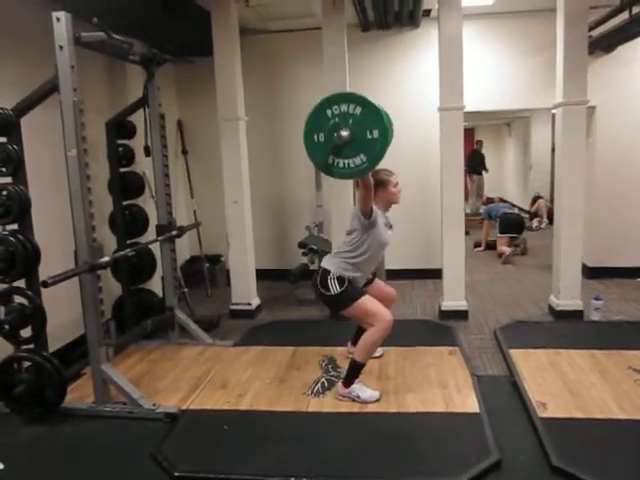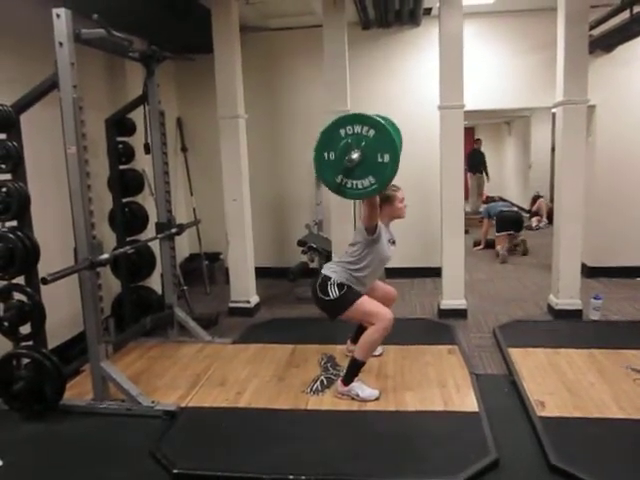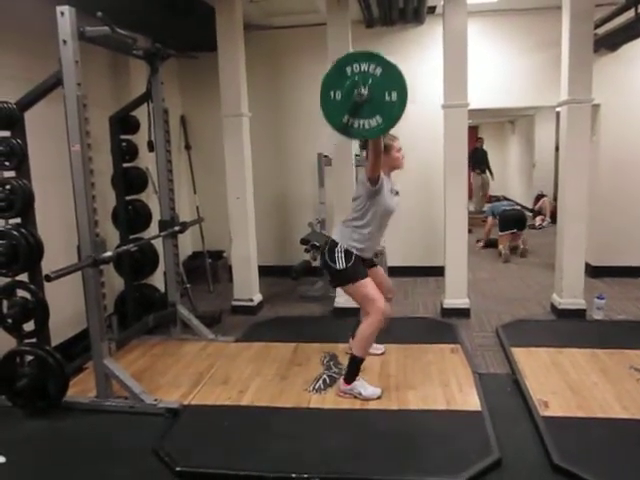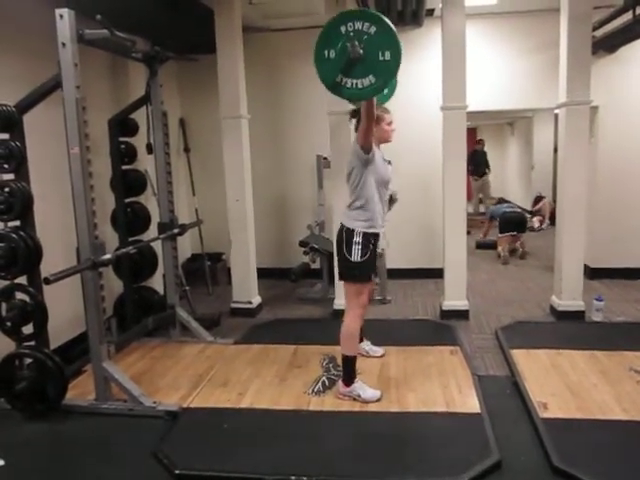
dt=0.4s
person 1, frame 1
left shoulder: (381, 213)
right shoulder: (368, 214)
left elbow: (369, 185)
right elbow: (365, 183)
left hip: (349, 275)
right hip: (332, 279)
left knee: (388, 297)
right knee: (383, 320)
left ankle: (356, 344)
right ankle: (348, 385)
person 1, frame 2
left shoulder: (384, 226)
right shoulder: (373, 229)
left elbow: (371, 200)
right elbow: (371, 200)
left hip: (346, 282)
right hip: (331, 287)
left knee: (389, 296)
right knee: (384, 319)
left ankle: (355, 343)
right ankle: (347, 383)
person 1, frame 3
left shoulder: (387, 180)
right shoulder: (374, 180)
left elbow: (376, 147)
right elbow: (374, 149)
left hip: (358, 251)
right hip: (341, 252)
left knee: (385, 290)
right knee: (379, 310)
left ankle: (358, 341)
right ankle: (349, 381)
person 1, frame 4
left shoulder: (375, 152)
right shoulder: (363, 151)
left elbow: (370, 118)
right elbow: (366, 117)
left wrist: (375, 95)
right wrist: (367, 95)
left hip: (366, 234)
right hip: (357, 235)
left knee: (365, 296)
right knee: (356, 306)
left ankle: (358, 342)
right ankle: (348, 383)
